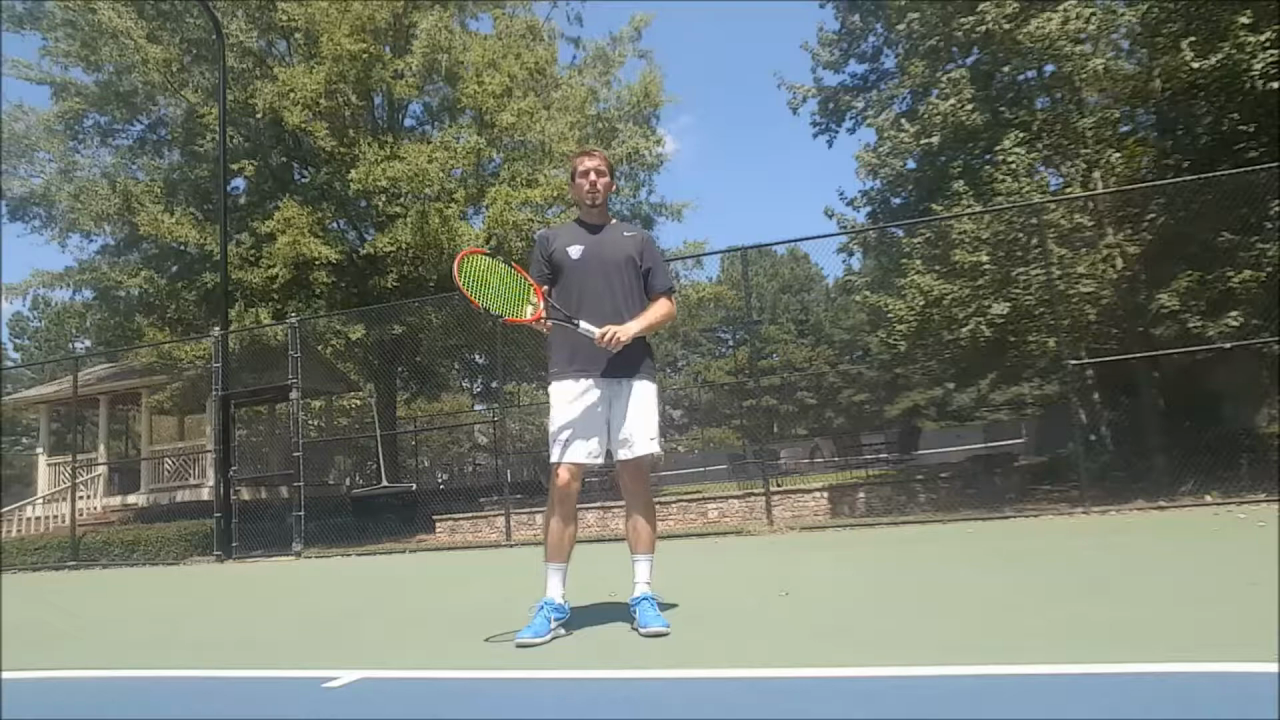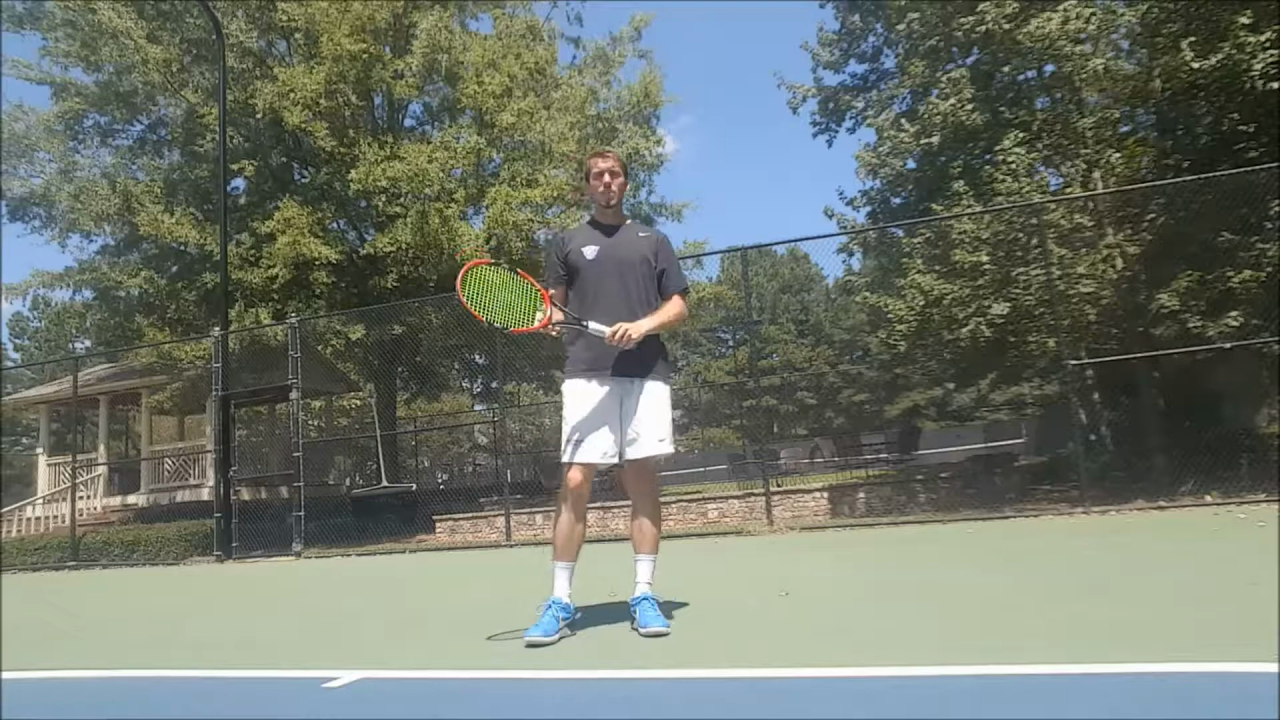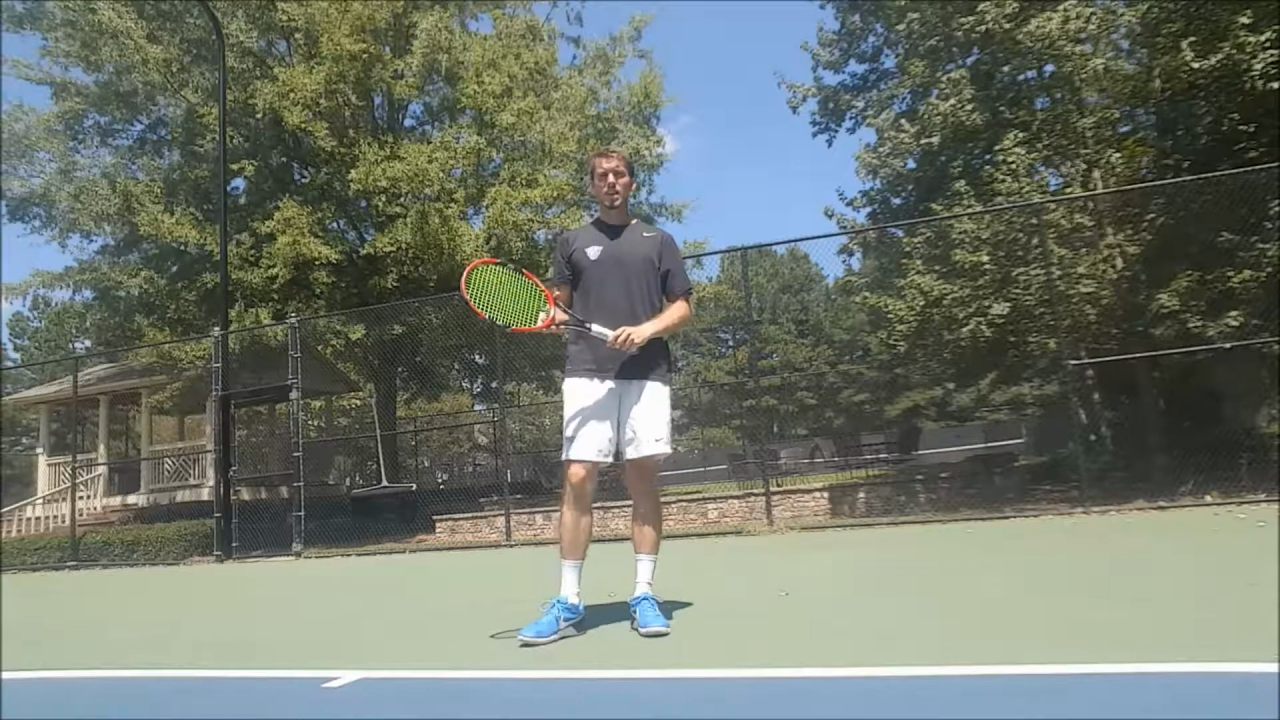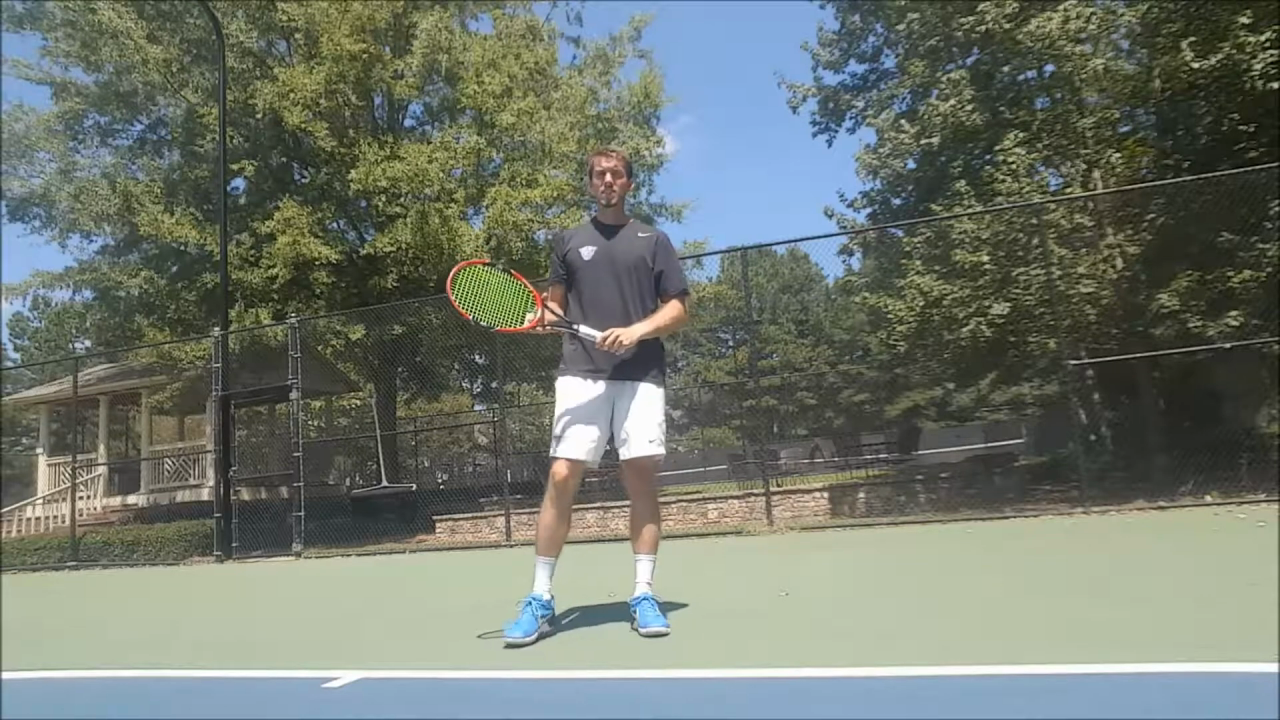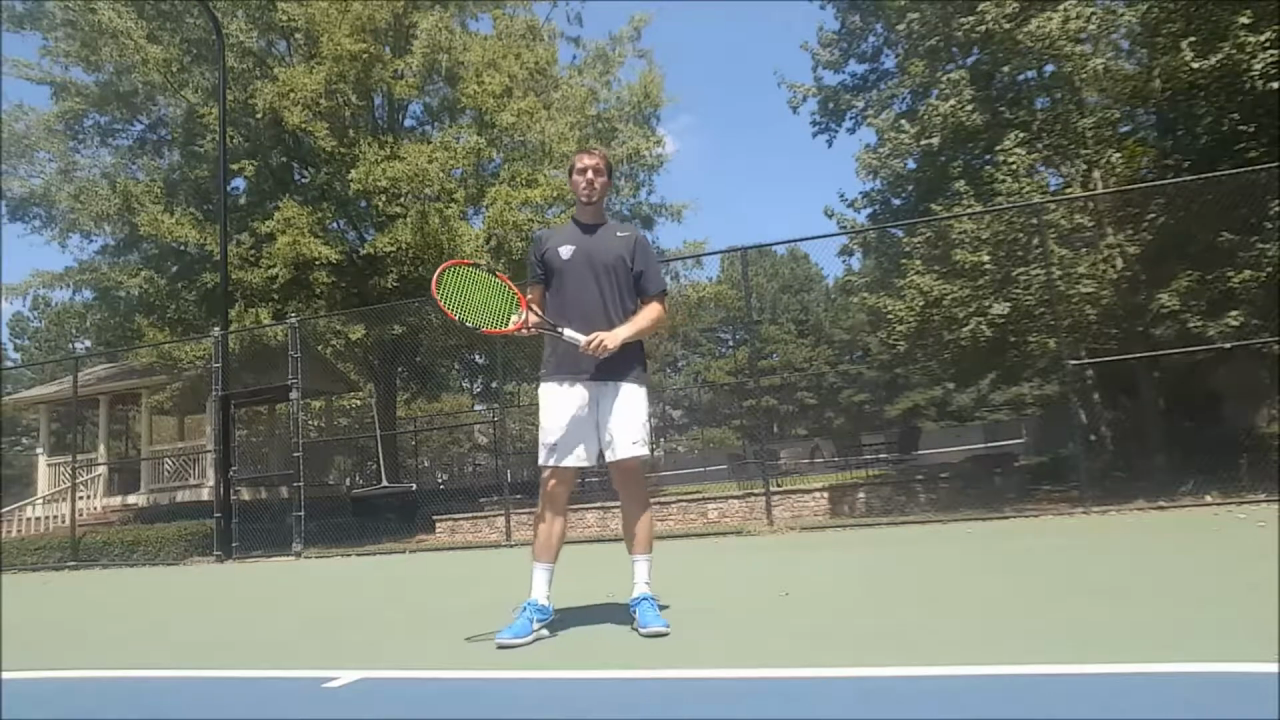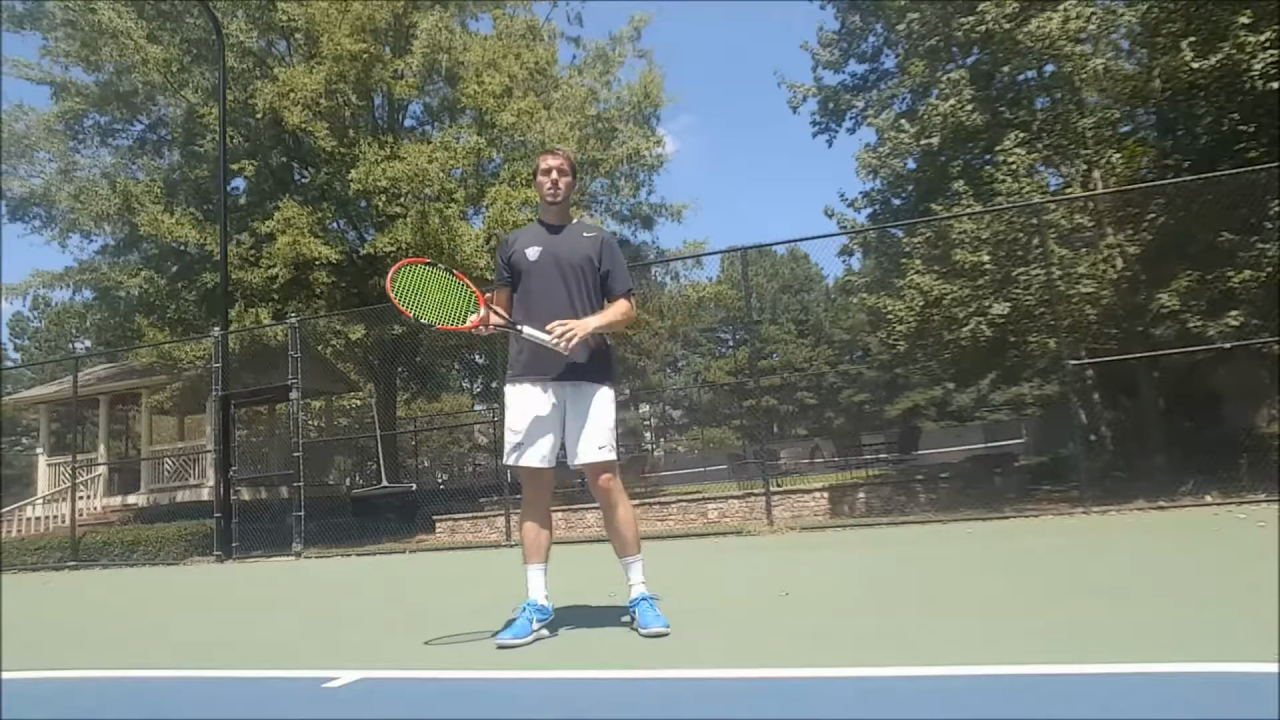
dt=0.3s
person 1, frame 1
left shoulder: (638, 240)
right shoulder: (551, 240)
left elbow: (666, 305)
left wrist: (631, 327)
left hip: (633, 374)
right hip: (573, 376)
left knee: (636, 479)
right knee: (563, 483)
left ankle: (643, 596)
right ankle: (554, 604)
person 1, frame 2
left shoulder: (653, 240)
right shoulder: (567, 243)
left elbow: (678, 305)
right elbow: (554, 305)
left wrist: (642, 325)
right wrist: (548, 318)
left hip: (646, 374)
right hip: (587, 376)
left knee: (641, 480)
right knee: (575, 483)
left ankle: (643, 595)
right ankle: (560, 602)
person 1, frame 3
left shoulder: (658, 241)
right shoulder: (572, 242)
left elbow: (682, 307)
right elbow: (560, 305)
left wrist: (646, 329)
right wrist: (552, 318)
left hip: (646, 375)
right hip: (587, 375)
left knee: (643, 479)
right knee: (578, 480)
left ankle: (644, 595)
right ankle: (567, 601)
person 1, frame 4
left shoulder: (653, 240)
right shoulder: (568, 241)
left elbow: (678, 308)
right elbow: (556, 301)
left wrist: (636, 331)
right wrist: (544, 316)
left hip: (639, 376)
right hip: (580, 375)
left knee: (640, 479)
right knee: (561, 479)
left ankle: (643, 595)
right ankle: (540, 599)
person 1, frame 5
left shoulder: (632, 240)
right shoulder: (546, 241)
left elbow: (657, 309)
right elbow: (535, 303)
left wrist: (618, 335)
right wrist: (525, 320)
left hip: (622, 377)
right hip: (562, 378)
left knee: (630, 479)
right knee: (553, 487)
left ankle: (642, 596)
right ankle: (538, 605)
person 1, frame 6
left shoulder: (600, 241)
right shoulder: (514, 243)
left elbow: (625, 310)
right elbow: (502, 306)
left wrist: (589, 322)
right wrist: (488, 319)
left hip: (588, 377)
right hip: (528, 379)
left knee: (605, 481)
right knee: (535, 486)
left ankle: (640, 594)
right ankle: (537, 605)
